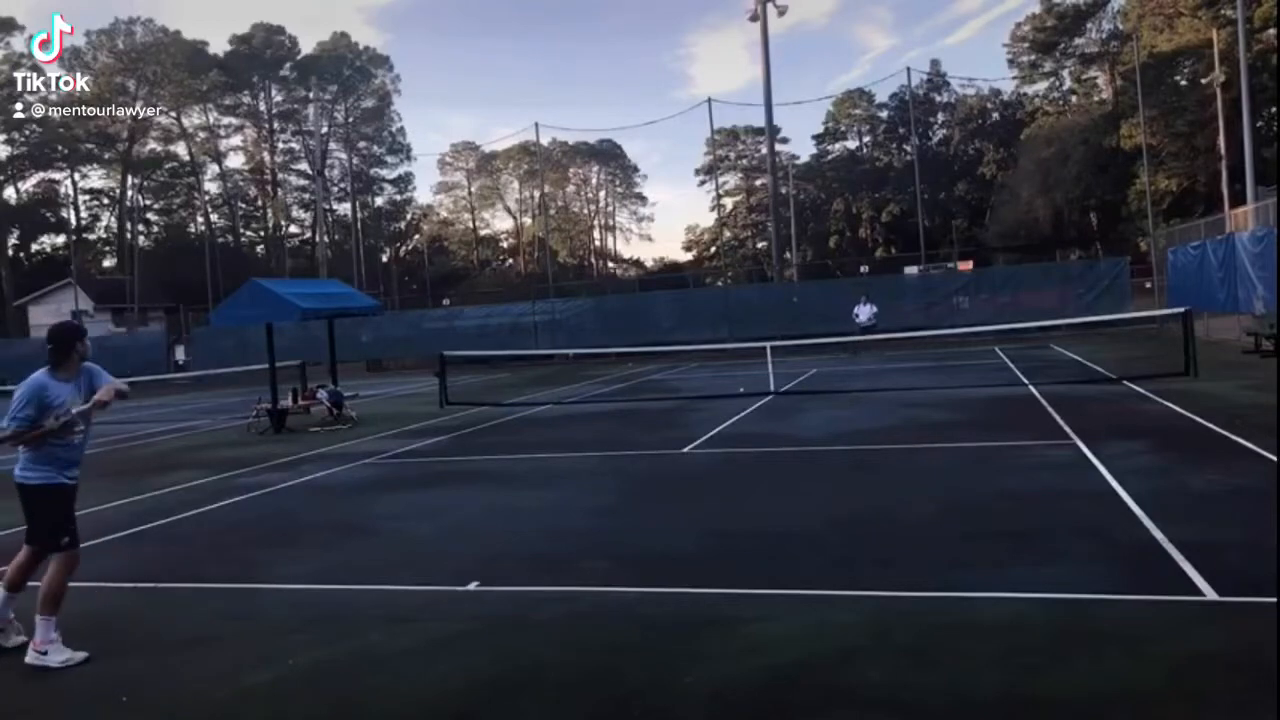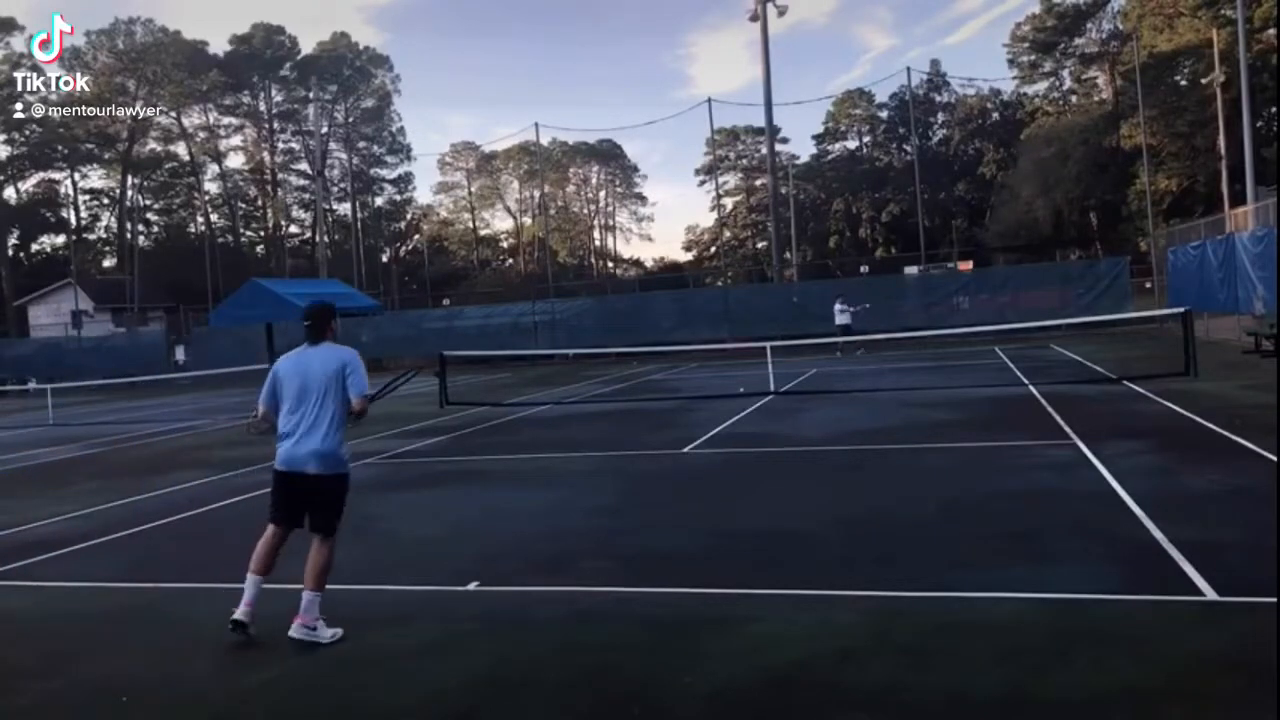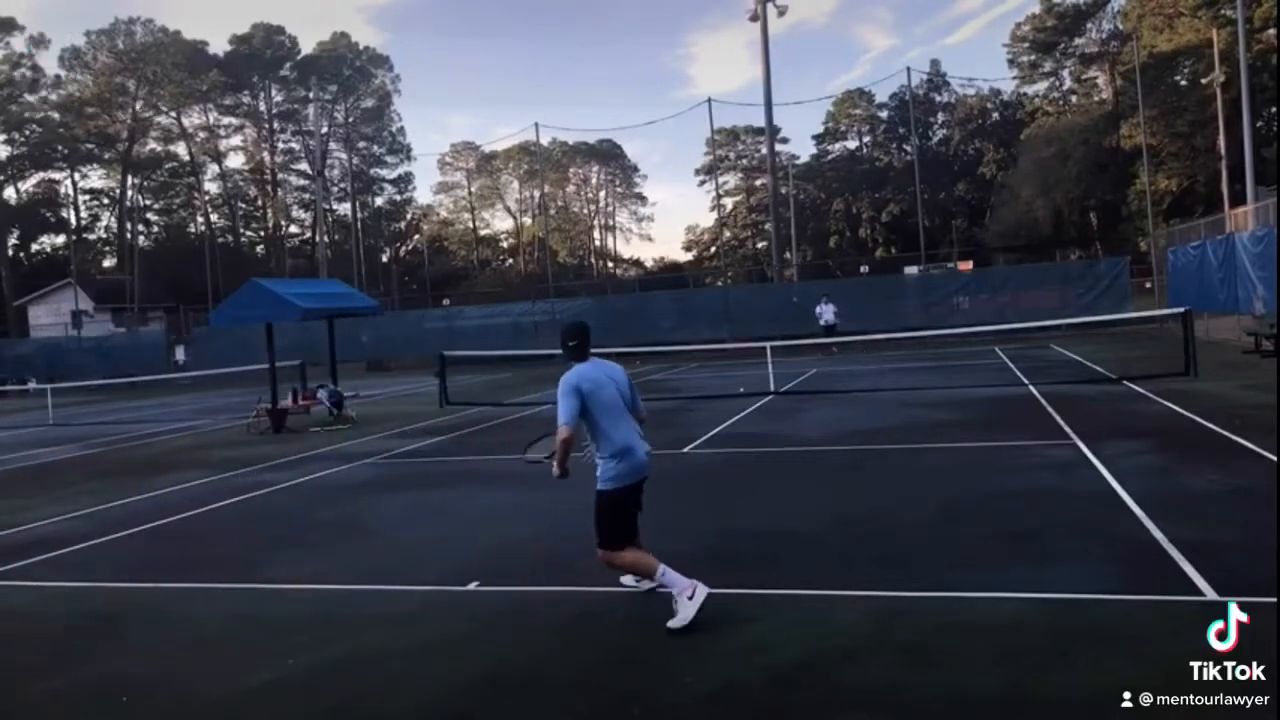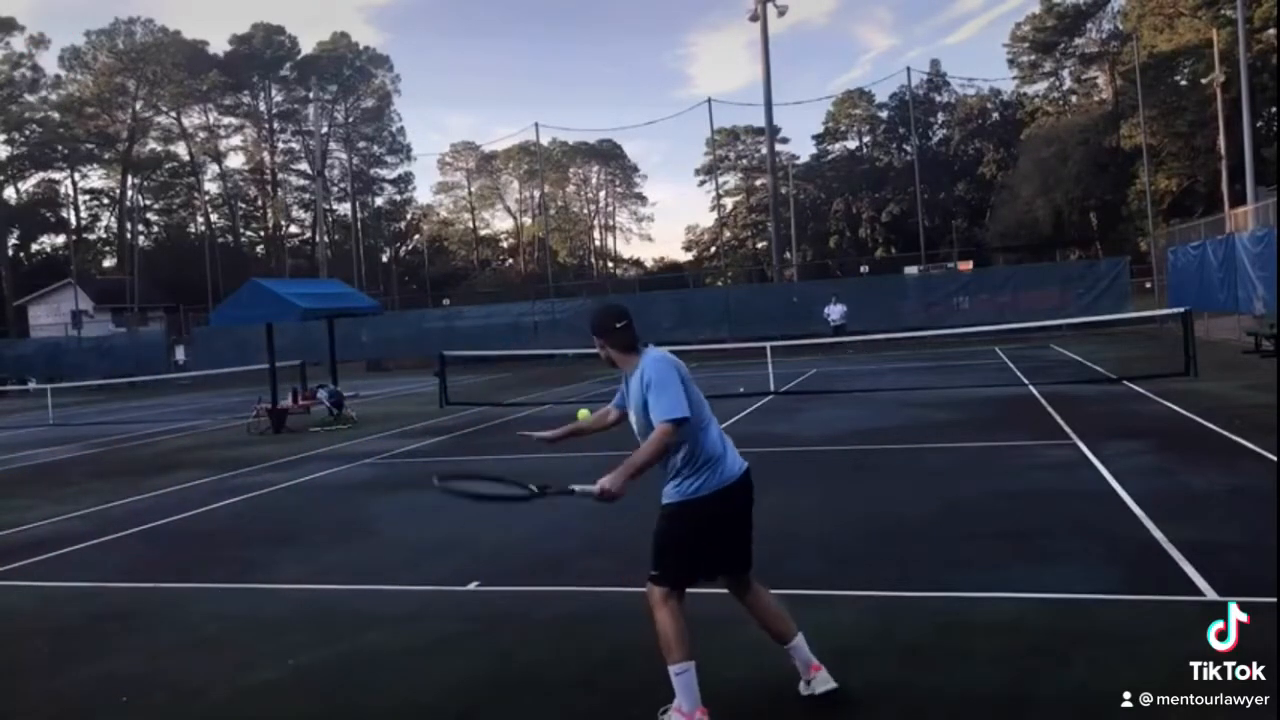
dt=1s
person 1, frame 1
left shoulder: (89, 373)
right shoulder: (35, 386)
left elbow: (120, 388)
left wrist: (107, 393)
right wrist: (55, 429)
left hip: (65, 478)
right hip: (41, 480)
left knee: (36, 550)
right knee: (67, 555)
right ankle: (43, 644)
person 1, frame 2
left shoulder: (284, 363)
right shoulder: (346, 357)
left elbow: (261, 418)
right elbow: (359, 407)
right wrist: (341, 417)
left hip: (287, 460)
right hip: (328, 461)
left knee: (275, 531)
right knee: (323, 538)
left ankle: (245, 607)
right ankle: (307, 621)
person 1, frame 3
left shoulder: (570, 381)
right shoulder: (616, 370)
left elbow: (565, 436)
left wrist: (559, 466)
left hip: (617, 471)
right hip: (637, 462)
left knee: (610, 553)
left ankle: (687, 589)
right ankle: (643, 572)
person 1, frame 4
left shoulder: (657, 368)
right shoulder: (641, 368)
left elbow: (670, 432)
right elbow: (612, 415)
left wrist: (623, 476)
right wrist: (561, 433)
left hip: (699, 493)
right hip: (730, 479)
left knee: (663, 595)
right knee: (742, 583)
right ankle: (811, 670)
